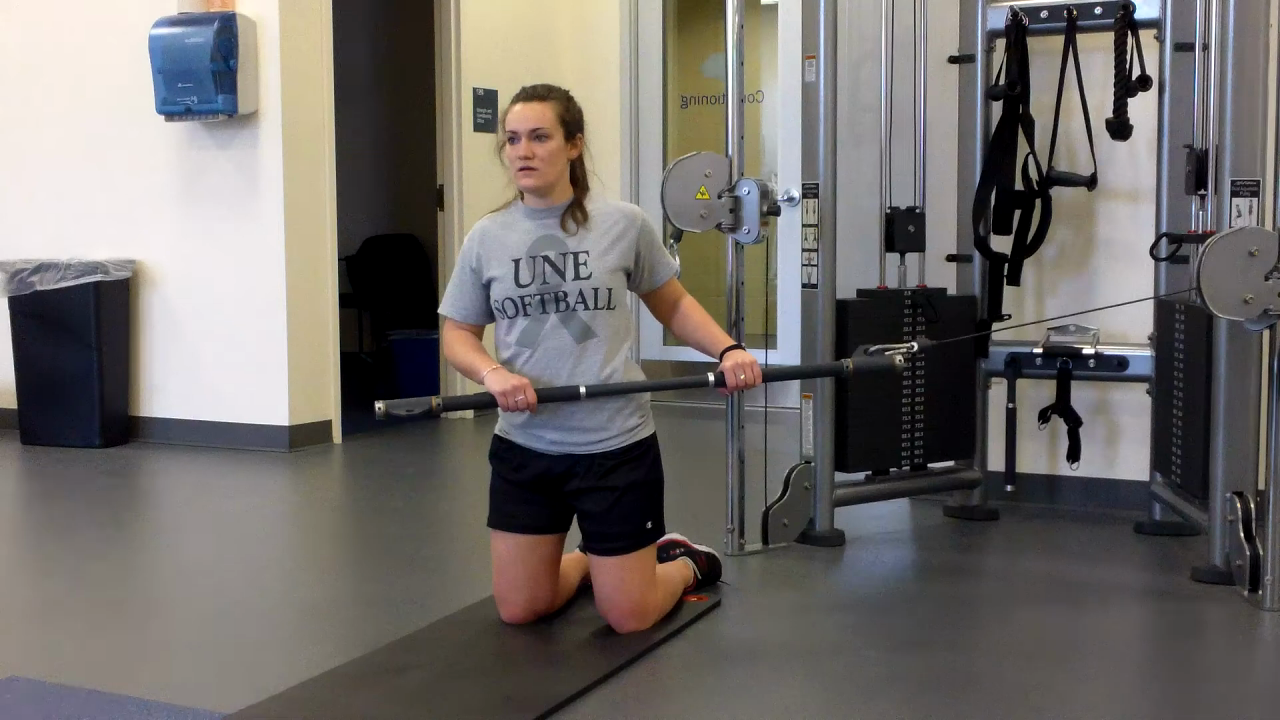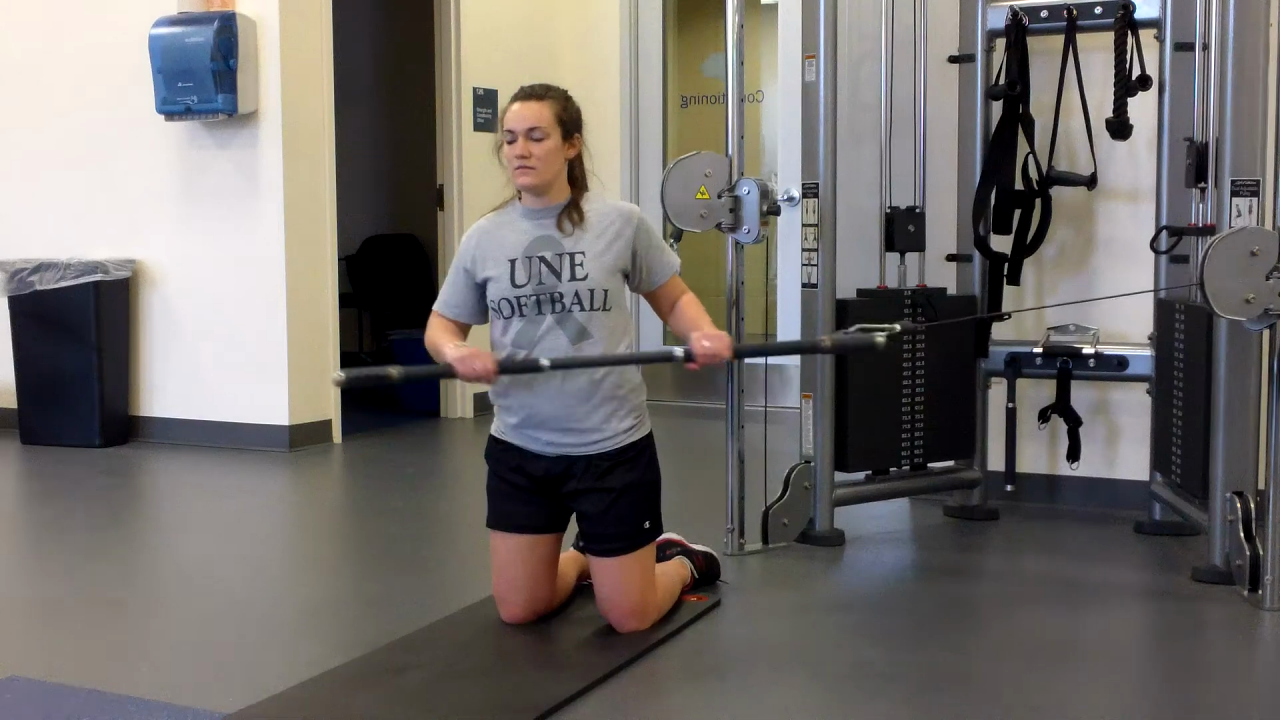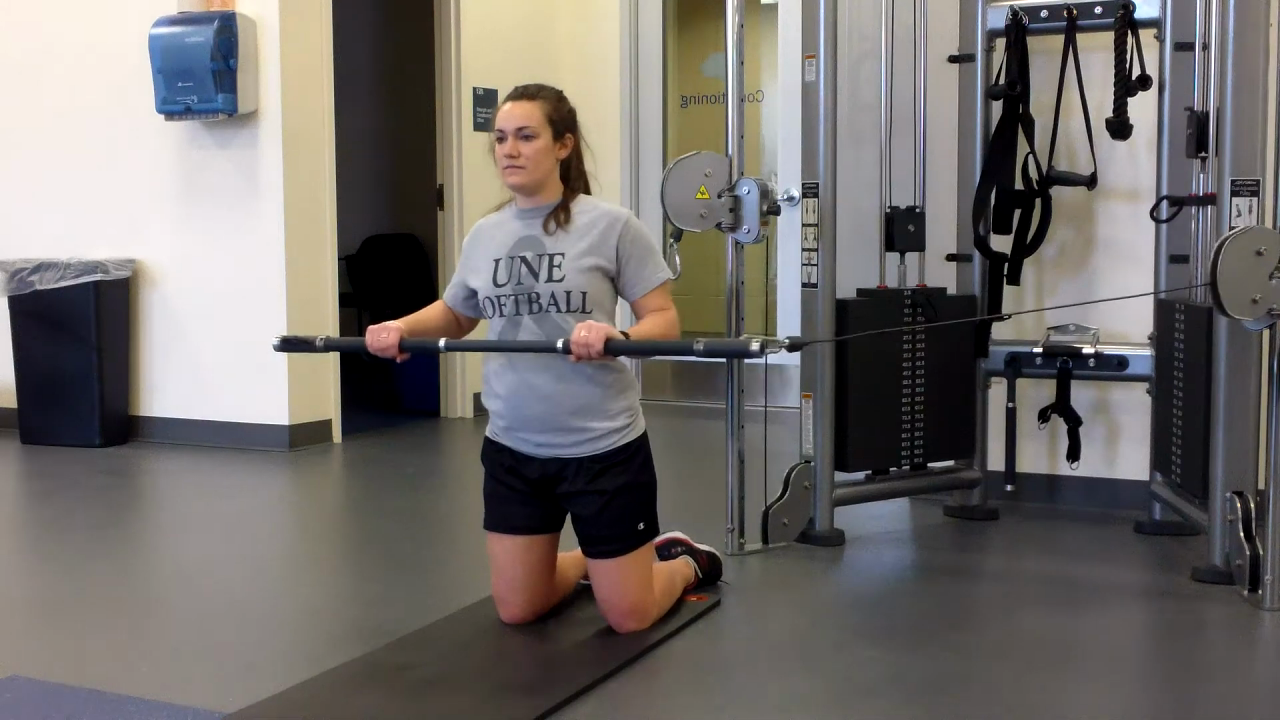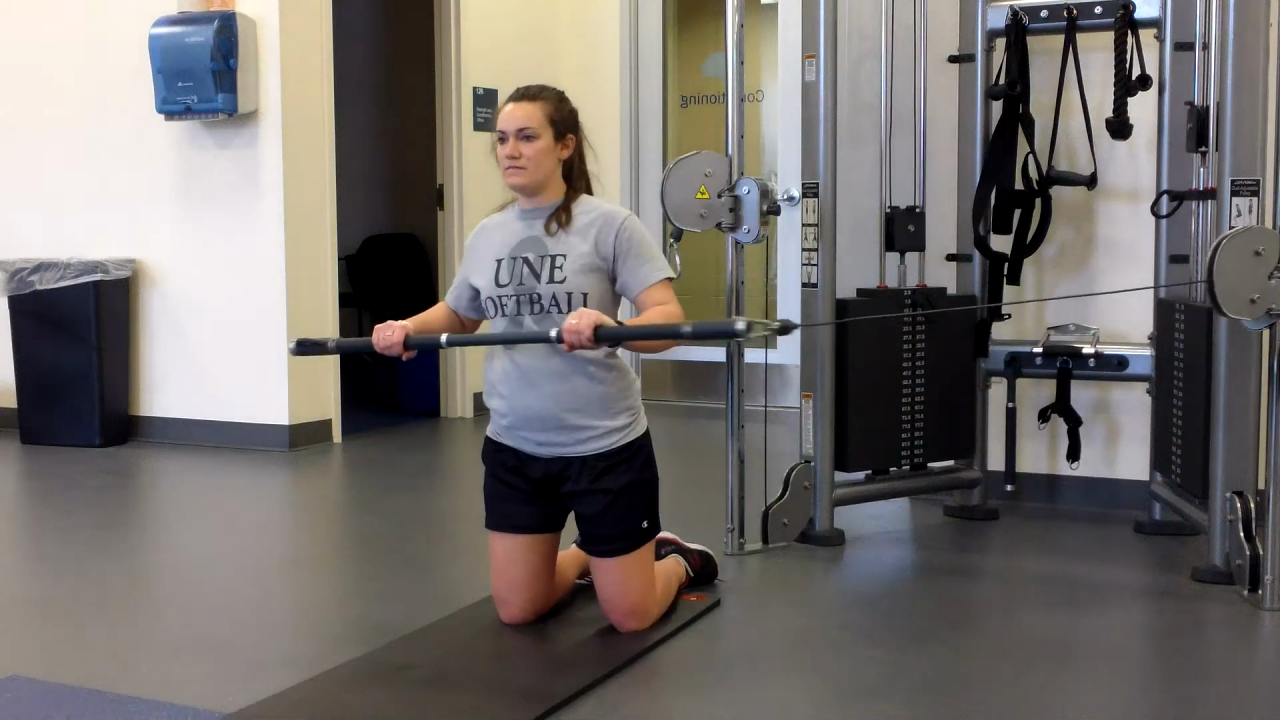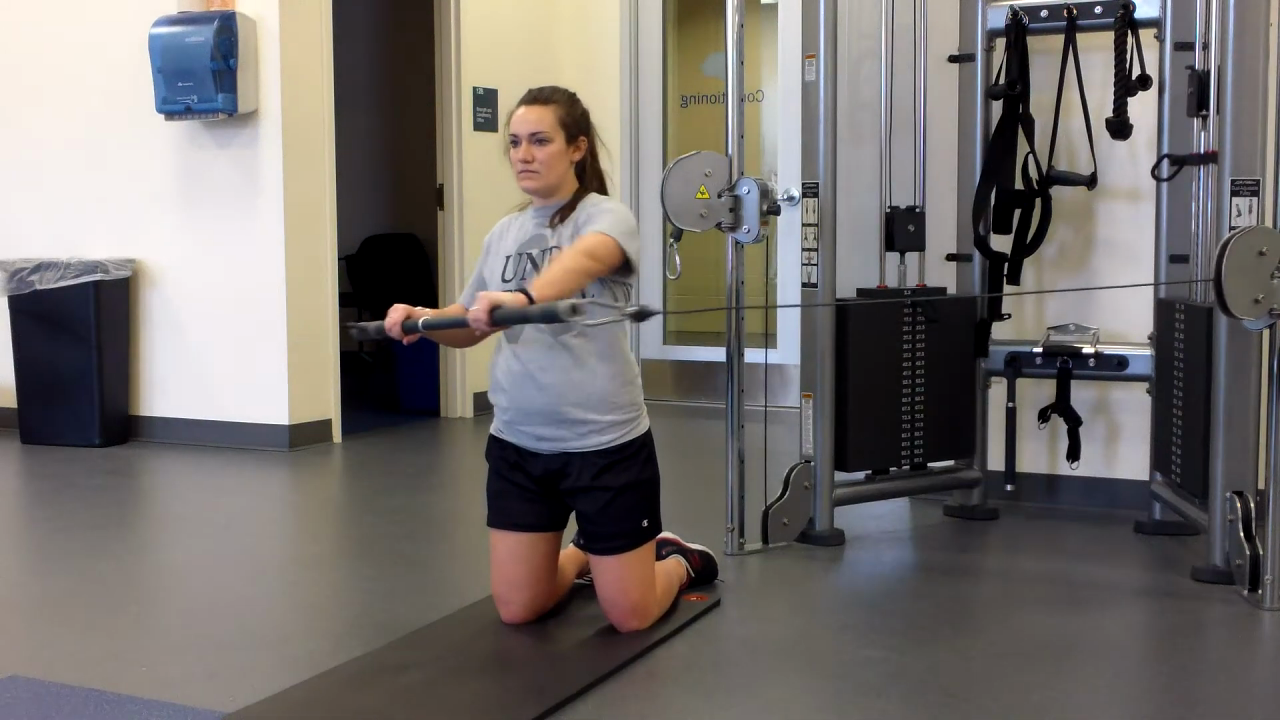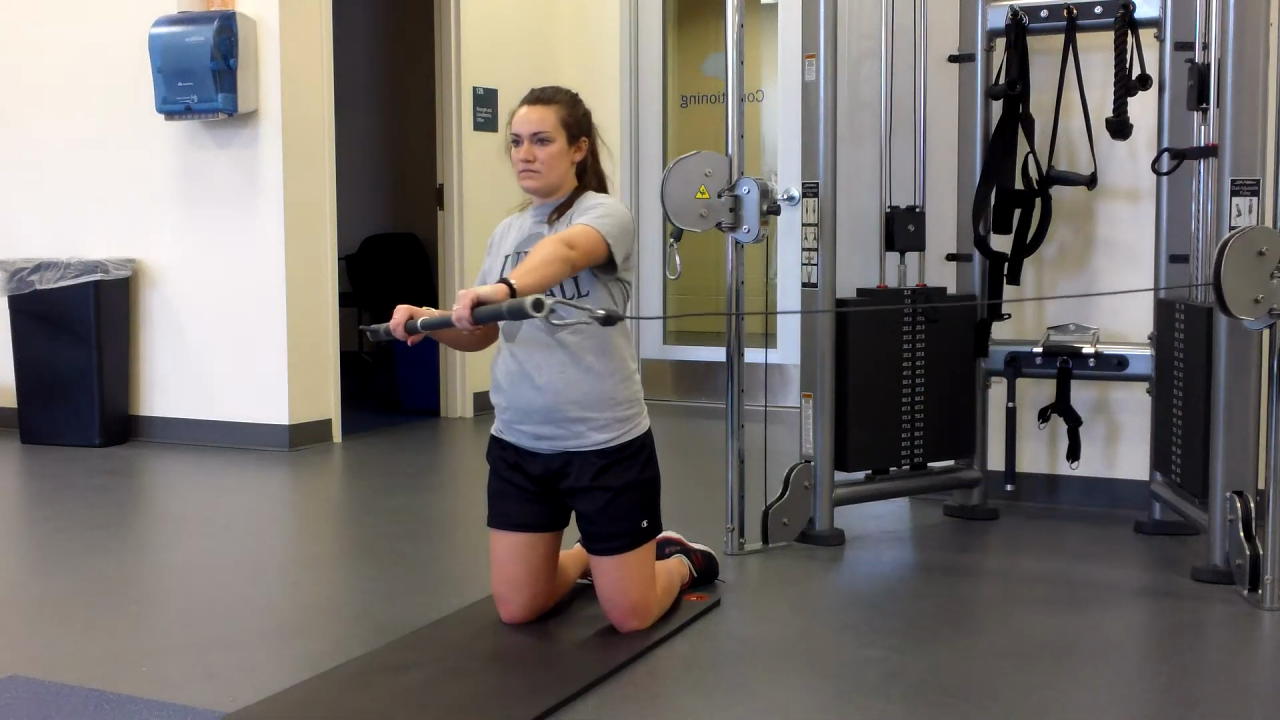
dt=0.4s
person 1, frame 1
left shoulder: (624, 224)
right shoulder: (486, 238)
left elbow: (672, 304)
right elbow: (458, 334)
left wrist: (728, 350)
right wrist: (492, 373)
left hip: (614, 444)
right hip: (523, 447)
left knee: (629, 616)
right knee: (519, 611)
left ankle: (686, 561)
right ankle: (591, 560)
person 1, frame 2
left shoulder: (621, 223)
right shoulder: (483, 237)
left elbow: (673, 298)
right elbow: (443, 324)
left wrist: (703, 333)
right wrist: (453, 350)
left hip: (611, 444)
right hip: (520, 447)
left knee: (630, 617)
right knee: (518, 611)
left ankle: (683, 561)
right ankle: (585, 557)
person 1, frame 3
left shoulder: (611, 226)
right shoulder: (483, 235)
left elbow: (664, 322)
right elbow: (455, 316)
left wrist: (617, 336)
right wrist: (401, 327)
left hip: (602, 446)
right hip: (512, 449)
left knee: (628, 617)
right knee: (517, 611)
left ankle: (683, 561)
right ankle: (589, 560)
person 1, frame 4
left shoulder: (610, 226)
right shoulder: (486, 235)
left elbow: (668, 318)
right elbow: (457, 317)
left wrist: (610, 328)
right wrist: (407, 327)
left hip: (604, 445)
right hip: (514, 448)
left knee: (629, 616)
right knee: (517, 611)
left ankle: (678, 561)
right ankle: (584, 557)
person 1, frame 5
left shoulder: (606, 216)
right shoulder: (503, 233)
left elbow: (583, 258)
right elbow: (468, 325)
left wrist: (523, 297)
right wrist: (420, 317)
left hip: (605, 442)
right hip: (517, 445)
left knee: (630, 616)
right knee: (516, 610)
left ankle: (680, 561)
right ankle: (584, 555)
person 1, frame 6
left shoulder: (604, 214)
right shoulder: (505, 232)
left elbow: (563, 249)
right elbow: (480, 333)
left wrist: (504, 288)
right wrist: (427, 320)
left hip: (604, 443)
right hip: (518, 444)
left knee: (631, 615)
right knee: (516, 610)
left ankle: (681, 560)
right ankle: (587, 557)
